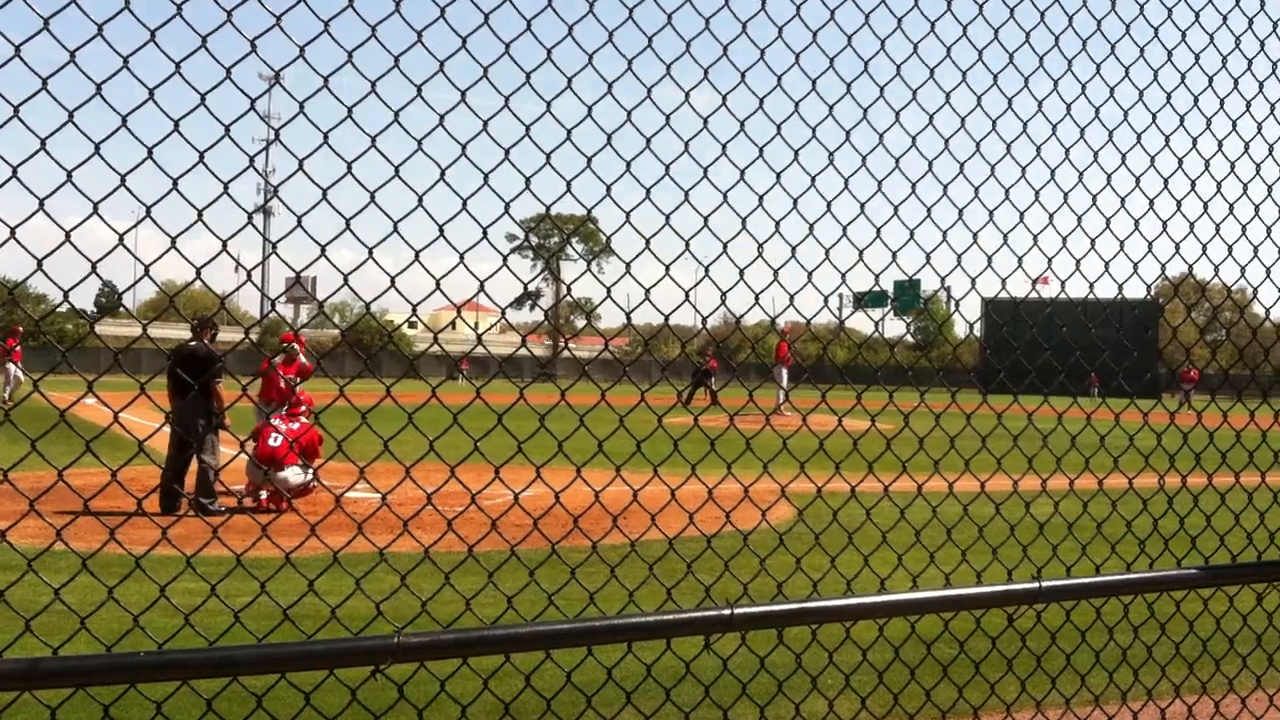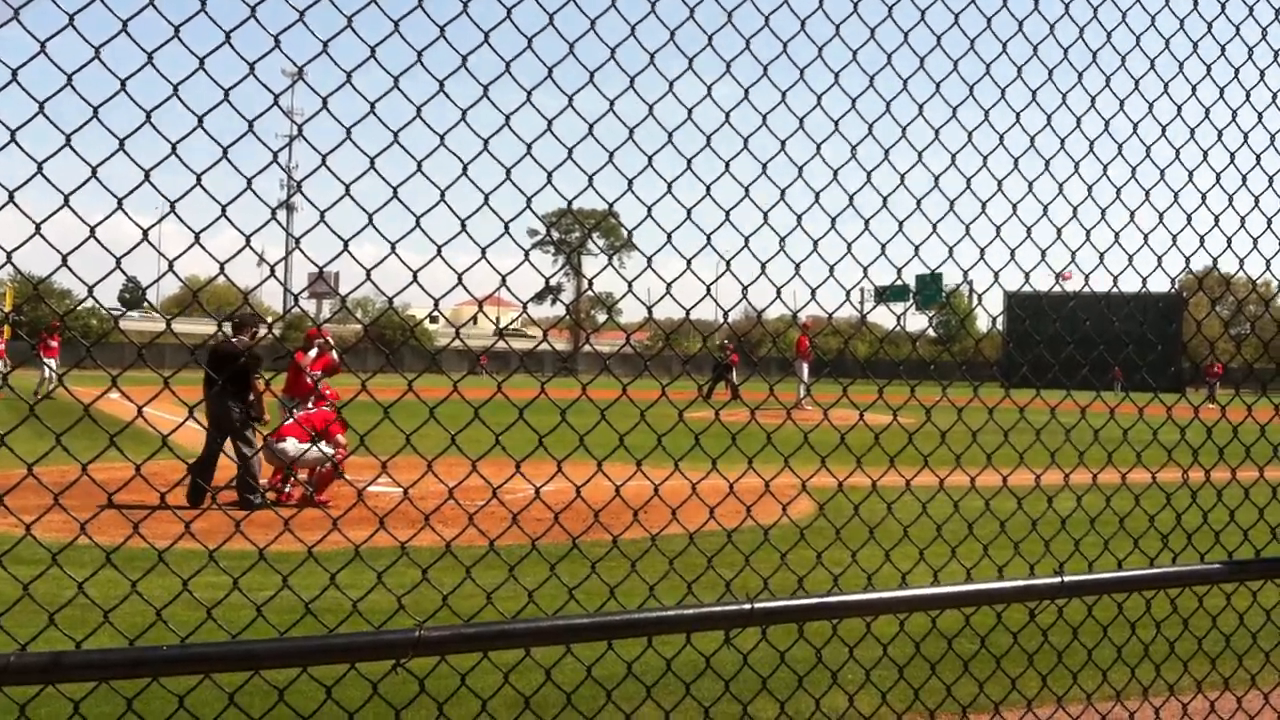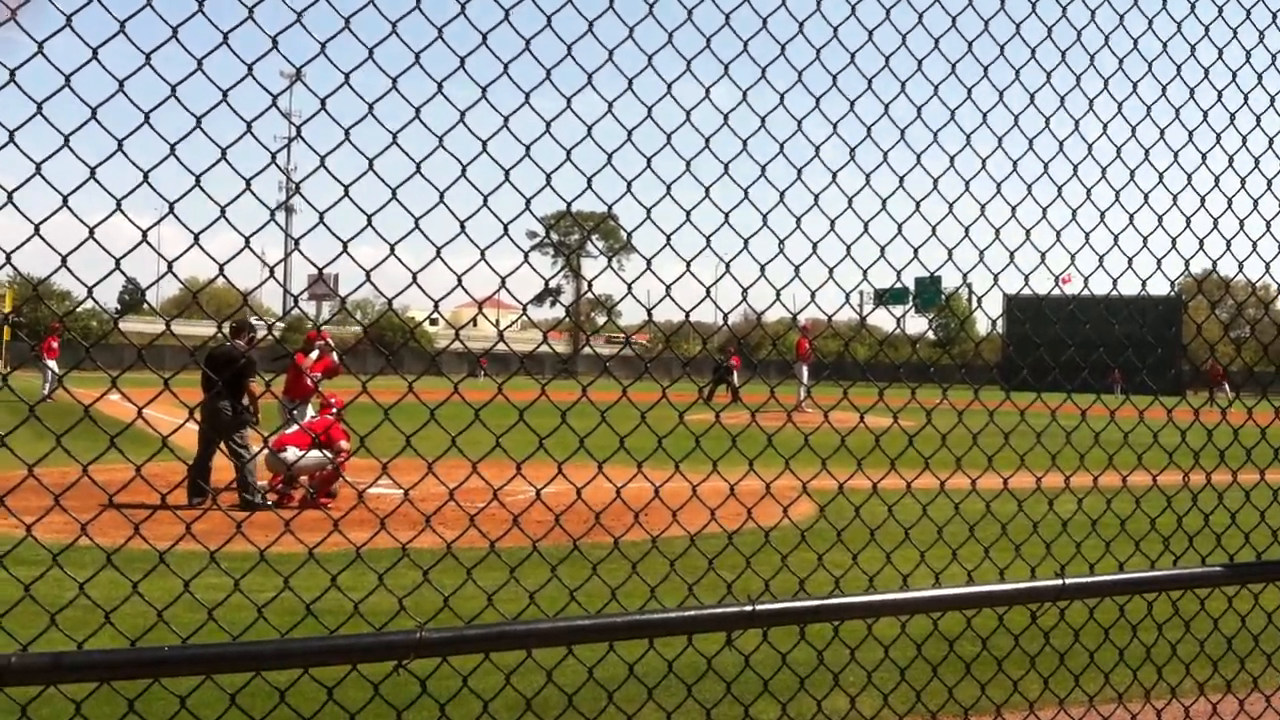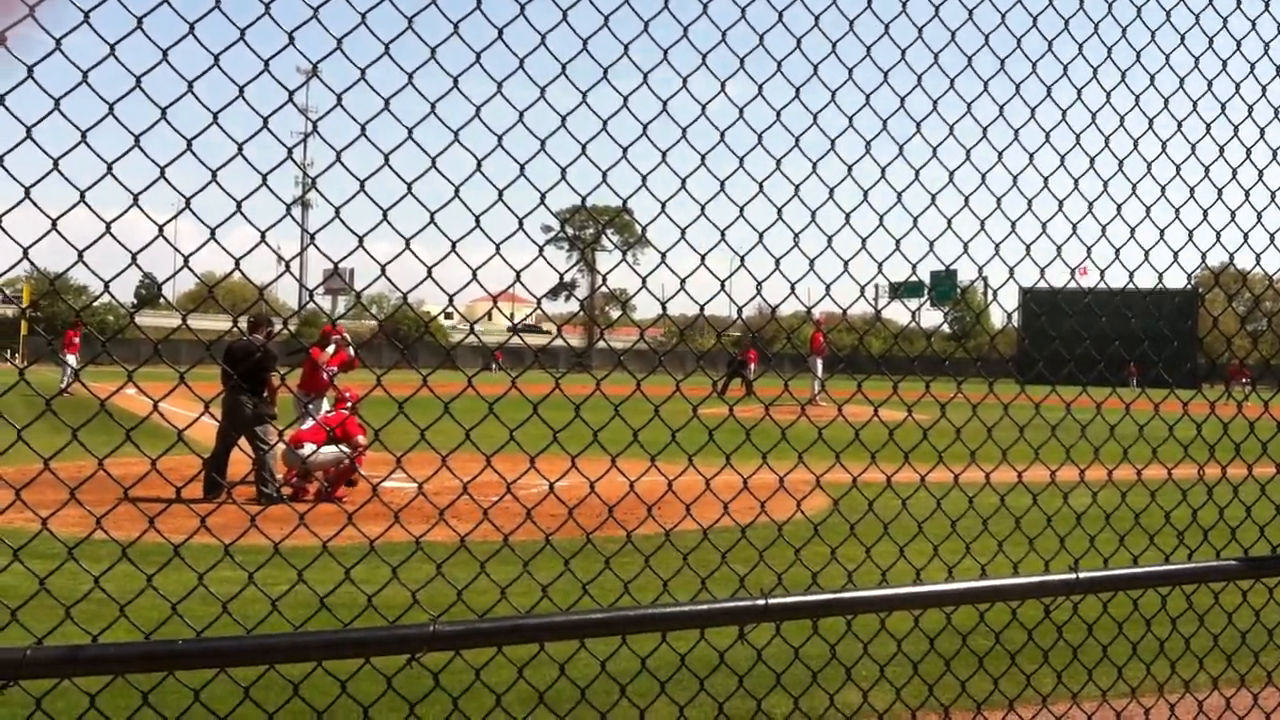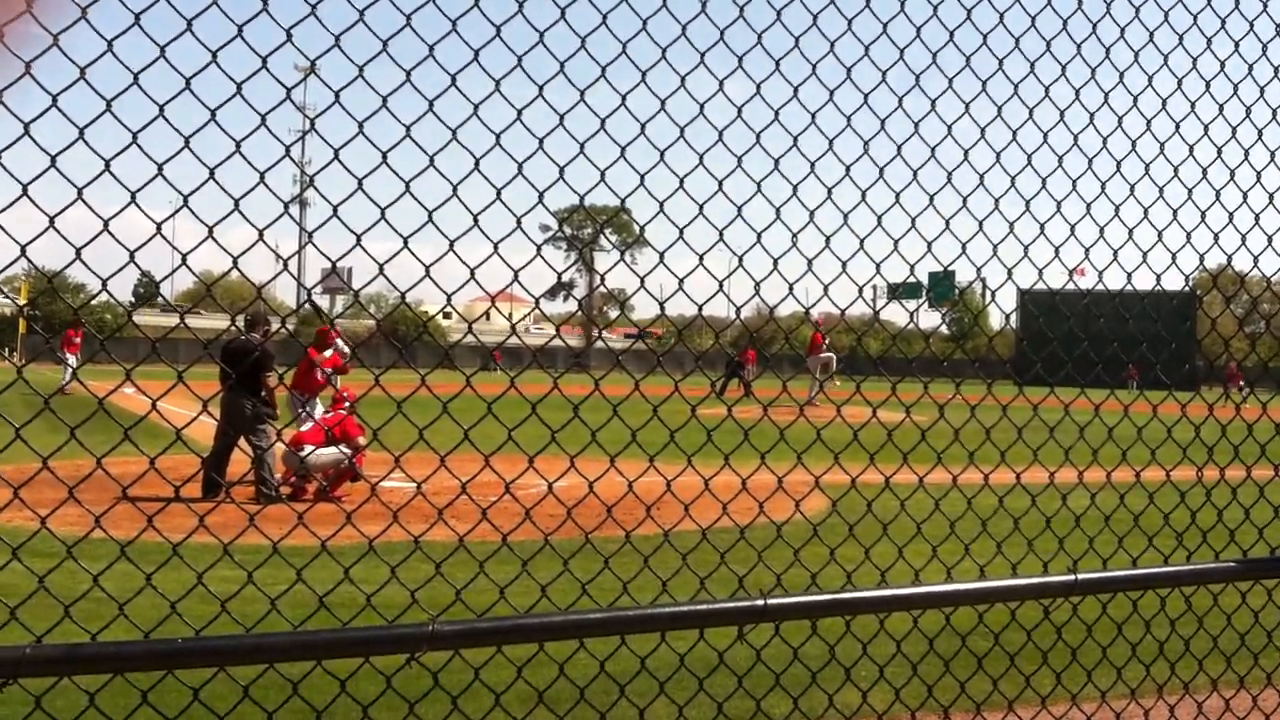
dt=0.7s
person 1, frame 1
left shoulder: (177, 351)
right shoulder: (210, 353)
left elbow: (170, 385)
right elbow: (216, 387)
right wrist: (223, 414)
left hip: (180, 409)
right hip: (202, 411)
left knee: (176, 458)
right knee: (208, 459)
left ankle: (169, 503)
right ankle: (205, 504)
person 1, frame 2
left shoulder: (217, 348)
right shoulder: (250, 350)
left elbow: (206, 381)
right elbow: (256, 384)
left wrist: (209, 403)
right wrist: (262, 411)
left hip: (215, 404)
right hip: (237, 406)
left knee: (210, 451)
right knee: (248, 453)
left ankle: (196, 496)
right ankle: (250, 499)
person 1, frame 3
left shoulder: (214, 352)
right shoulder: (245, 355)
left elbow: (205, 382)
right elbow: (251, 388)
right wrist: (256, 411)
left hip: (209, 406)
right hip: (230, 409)
left knee: (204, 453)
right knee: (243, 455)
left ankle: (196, 496)
right ankle: (251, 499)
person 1, frame 4
left shoulder: (232, 346)
right shoulder: (265, 350)
left elbow: (224, 378)
right elbow: (272, 383)
right wrist: (272, 404)
left hip: (230, 400)
right hip: (252, 403)
left knee: (222, 446)
right knee: (265, 448)
left ankle: (212, 490)
right ankle: (269, 493)
person 1, frame 5
left shoulder: (229, 345)
right shoulder: (262, 349)
left elbow: (222, 377)
right elbow: (268, 382)
right wrist: (274, 406)
left hip: (229, 401)
right hip: (251, 403)
left knee: (221, 446)
right knee: (264, 448)
left ankle: (211, 489)
right ankle: (268, 493)
